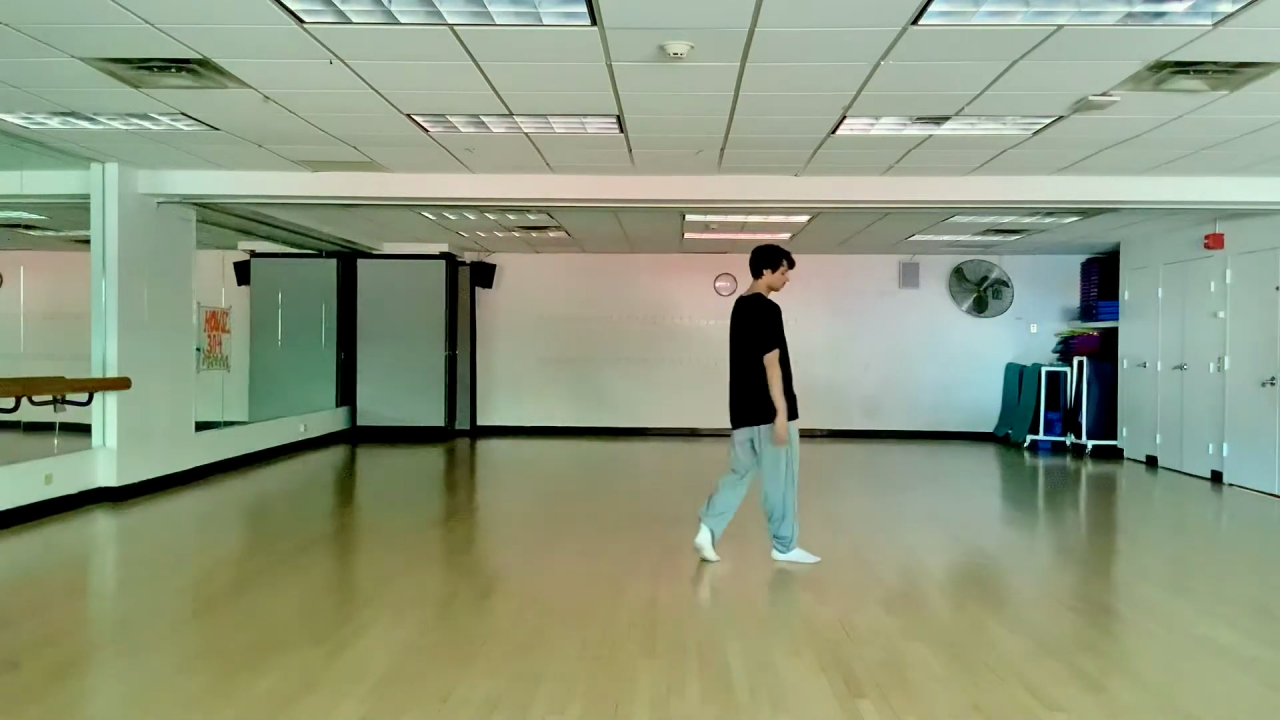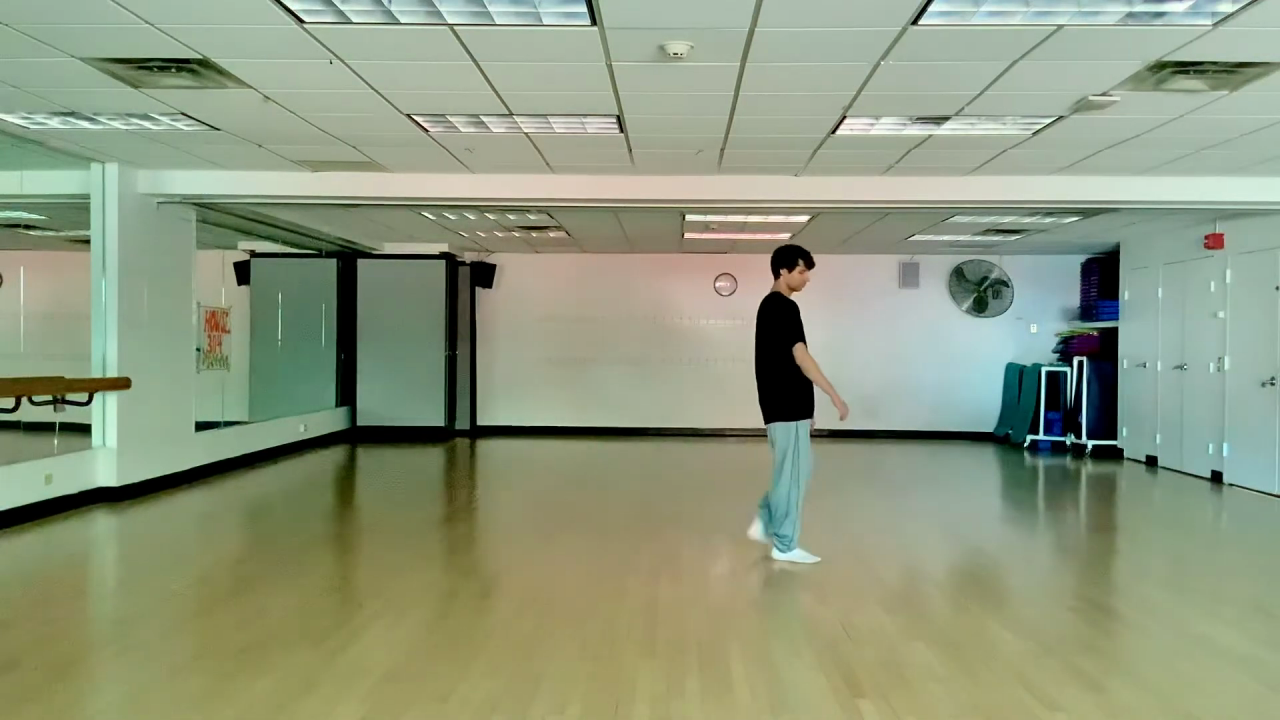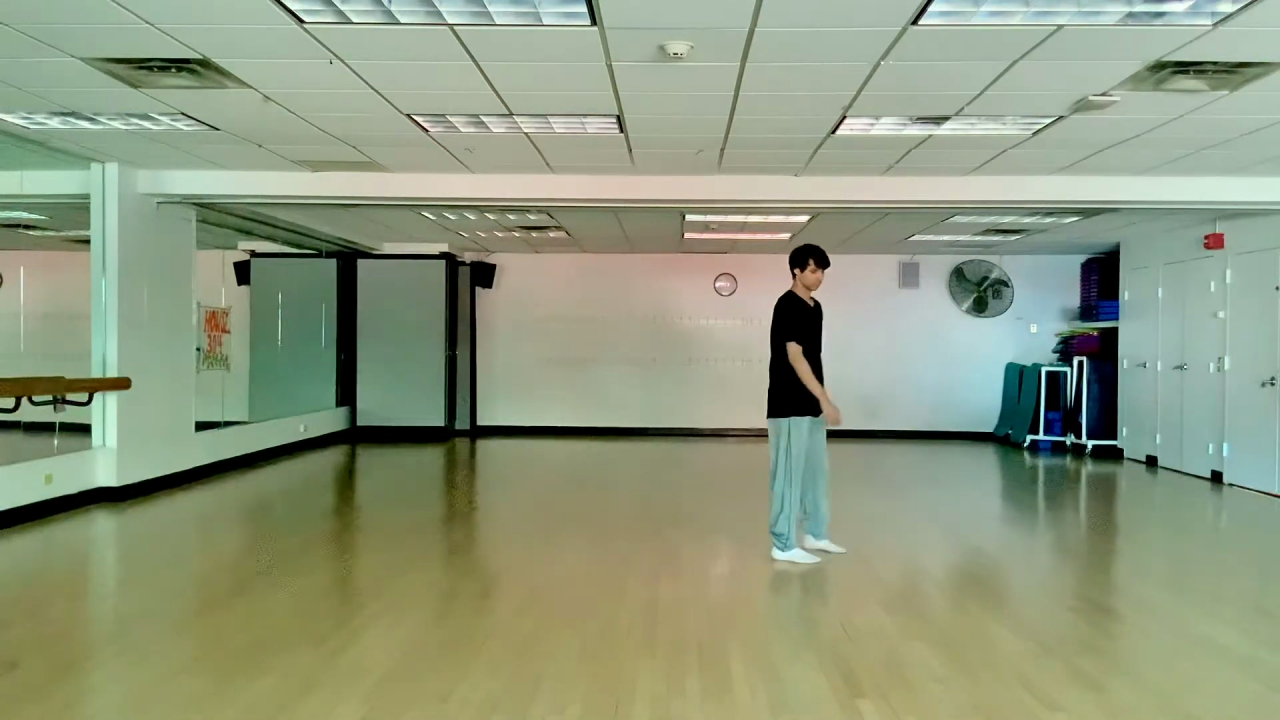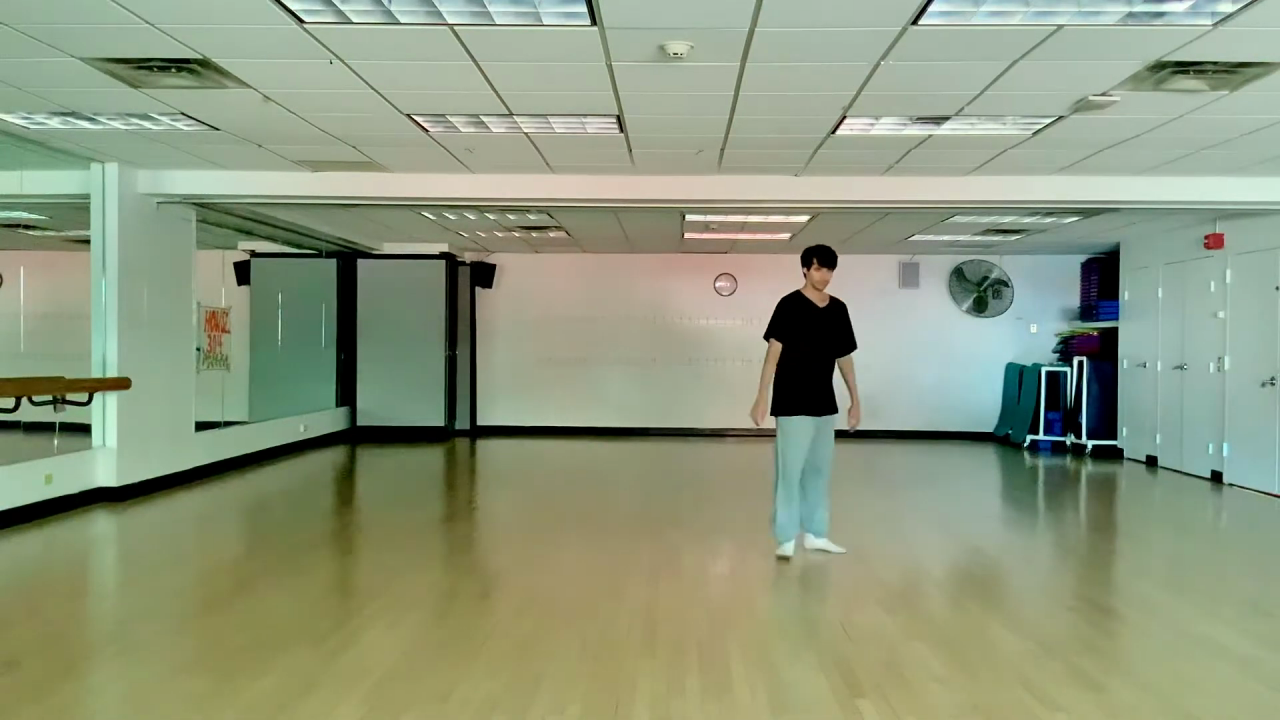
dt=0.3s
person 1, frame 1
left shoulder: (741, 306)
right shoulder: (767, 310)
right elbow: (772, 363)
right wrist: (783, 412)
left hip: (744, 408)
right hip: (766, 410)
left knee: (739, 473)
right knee: (781, 478)
left ankle: (708, 530)
right ankle: (785, 547)
person 1, frame 2
left shoulder: (771, 305)
right shoulder: (784, 307)
right elbow: (801, 357)
right wrist: (835, 397)
left hip: (780, 403)
right hip: (790, 406)
left knee: (789, 471)
right knee: (791, 474)
left ankle: (765, 523)
right ankle: (784, 546)
person 1, frame 3
left shoulder: (814, 307)
right shoulder: (788, 306)
right elbow: (795, 357)
left wrist: (821, 402)
right wrist: (826, 400)
left hip: (810, 406)
right hip: (791, 407)
left knee: (816, 473)
right knee: (789, 474)
left ankle: (815, 535)
right ankle: (785, 545)
person 1, frame 4
left shoulder: (839, 309)
right shoulder: (790, 305)
left elbow: (845, 358)
right elbow: (773, 352)
left wrist: (855, 400)
right wrist: (762, 397)
left hip: (825, 406)
right hip: (793, 406)
left knee: (819, 471)
right knee: (790, 470)
left ankle: (814, 533)
right ankle: (785, 536)
